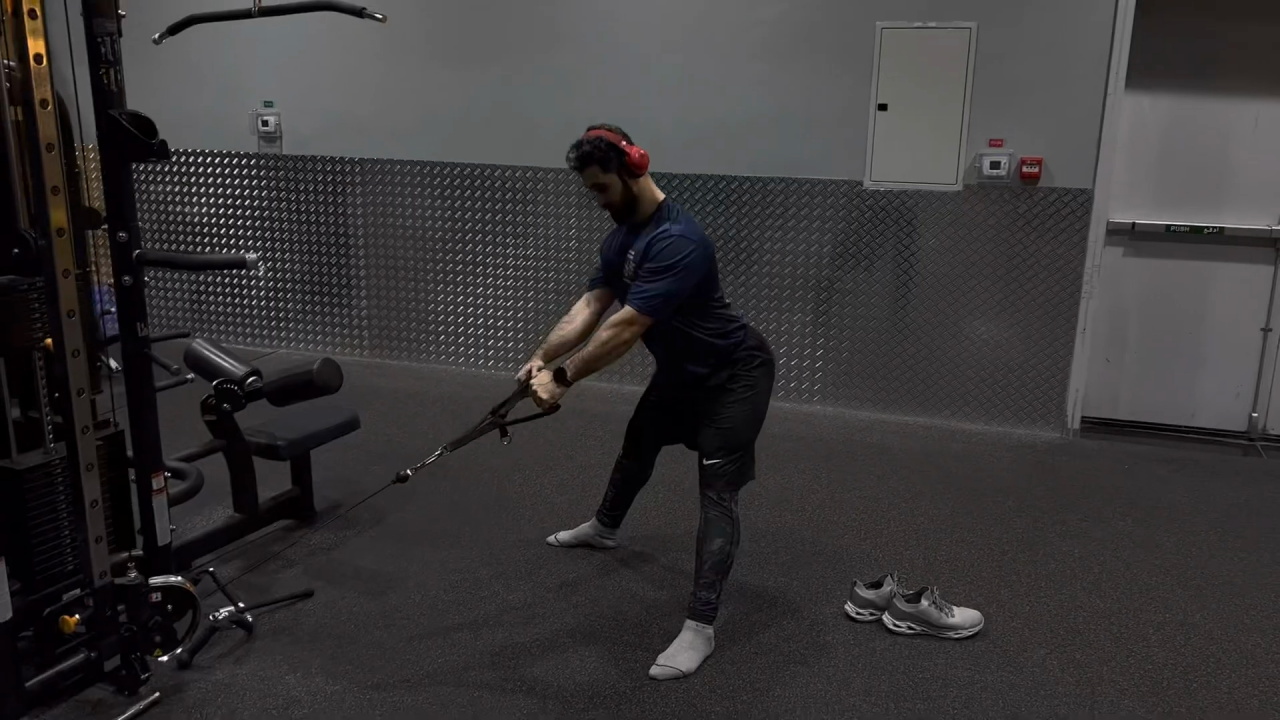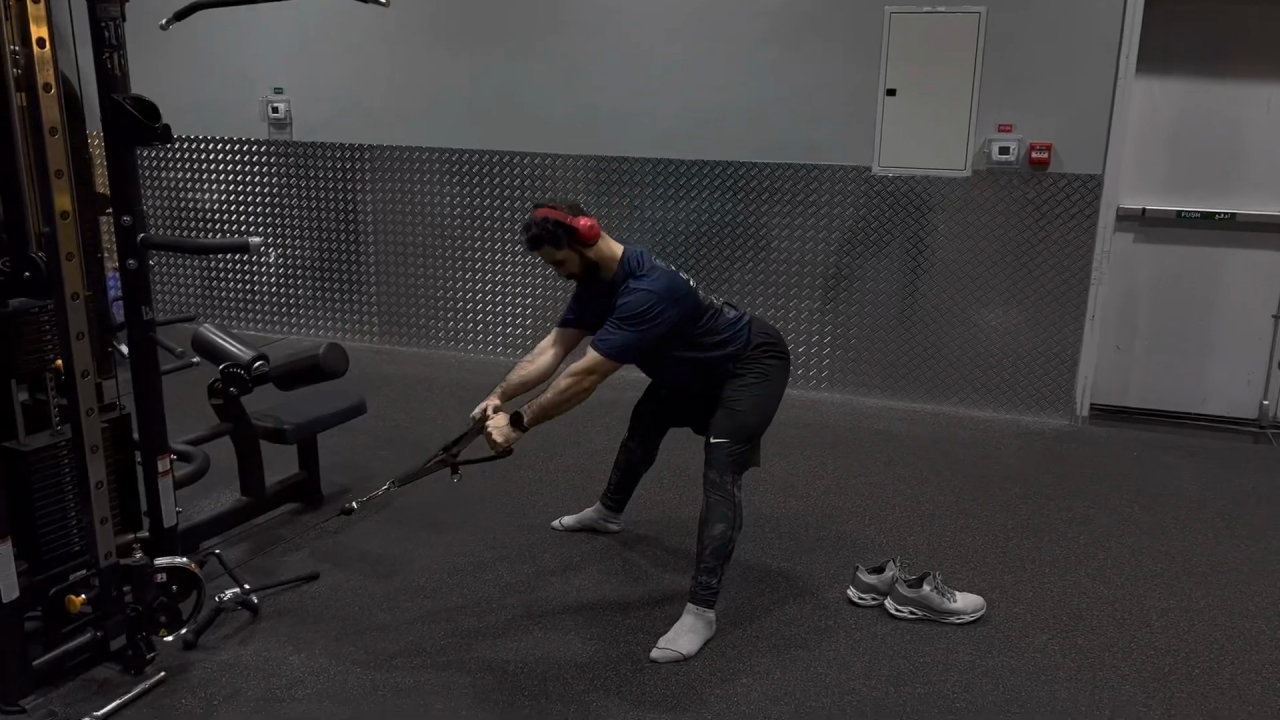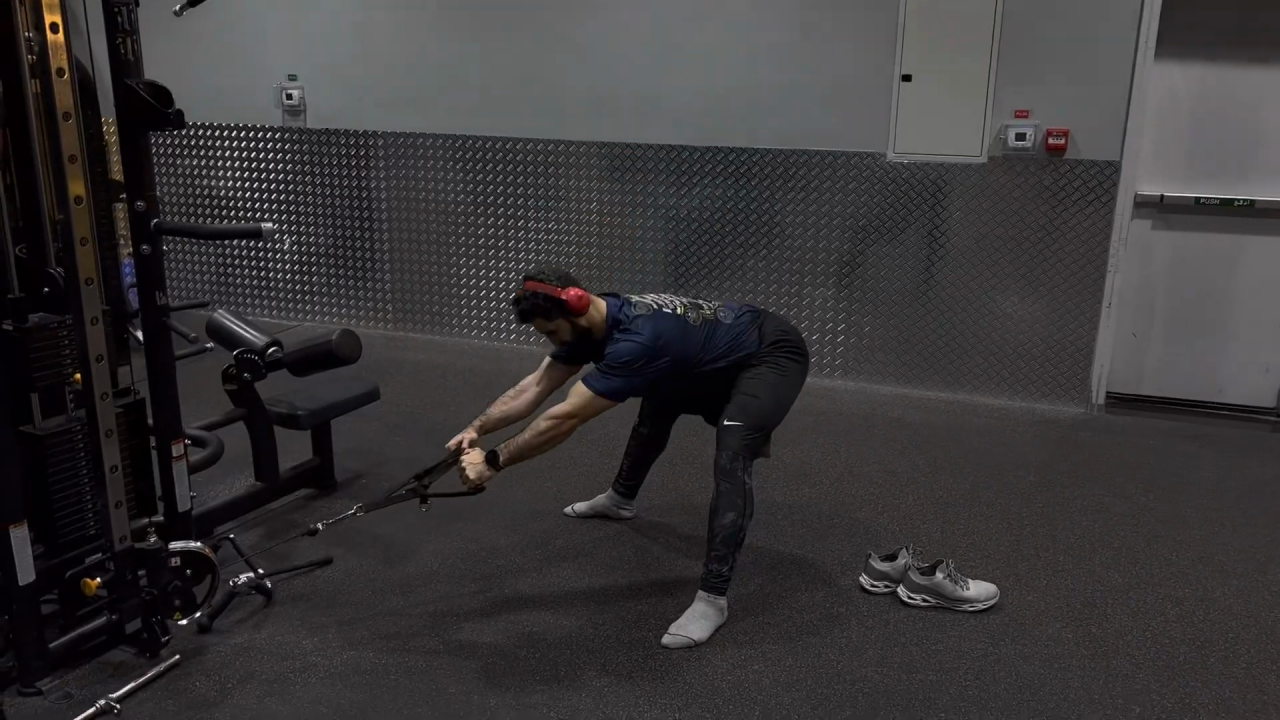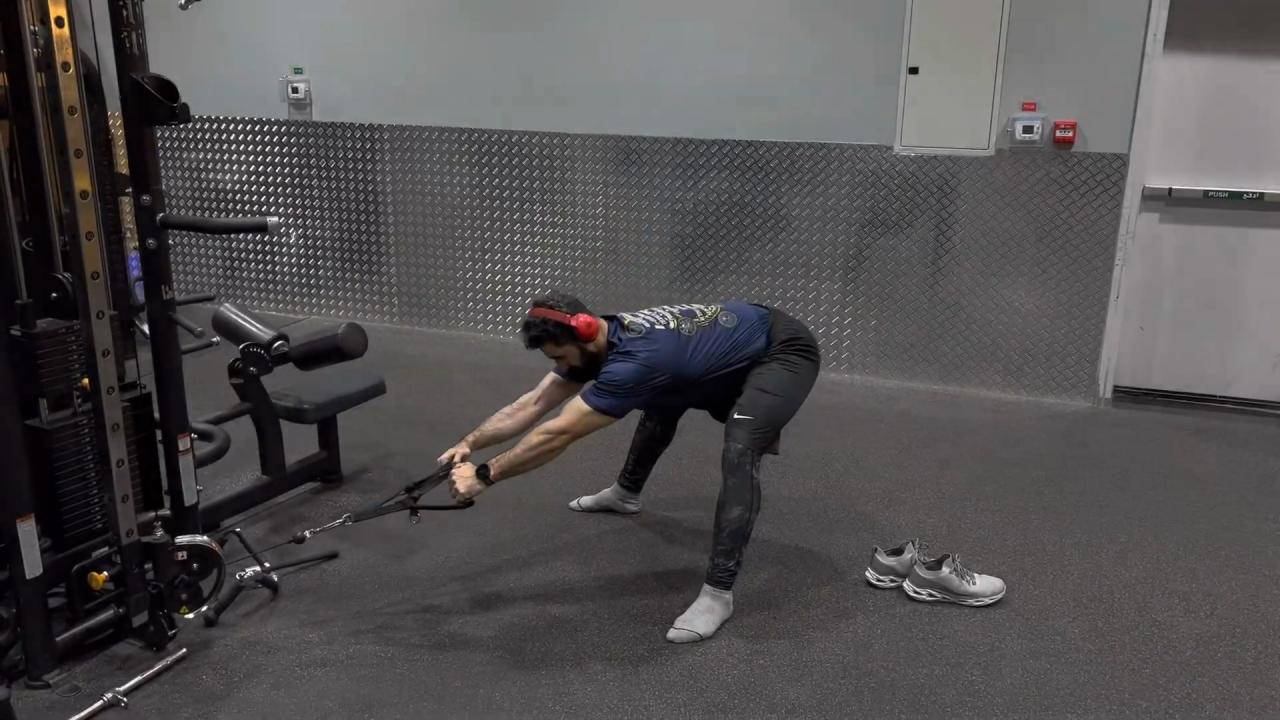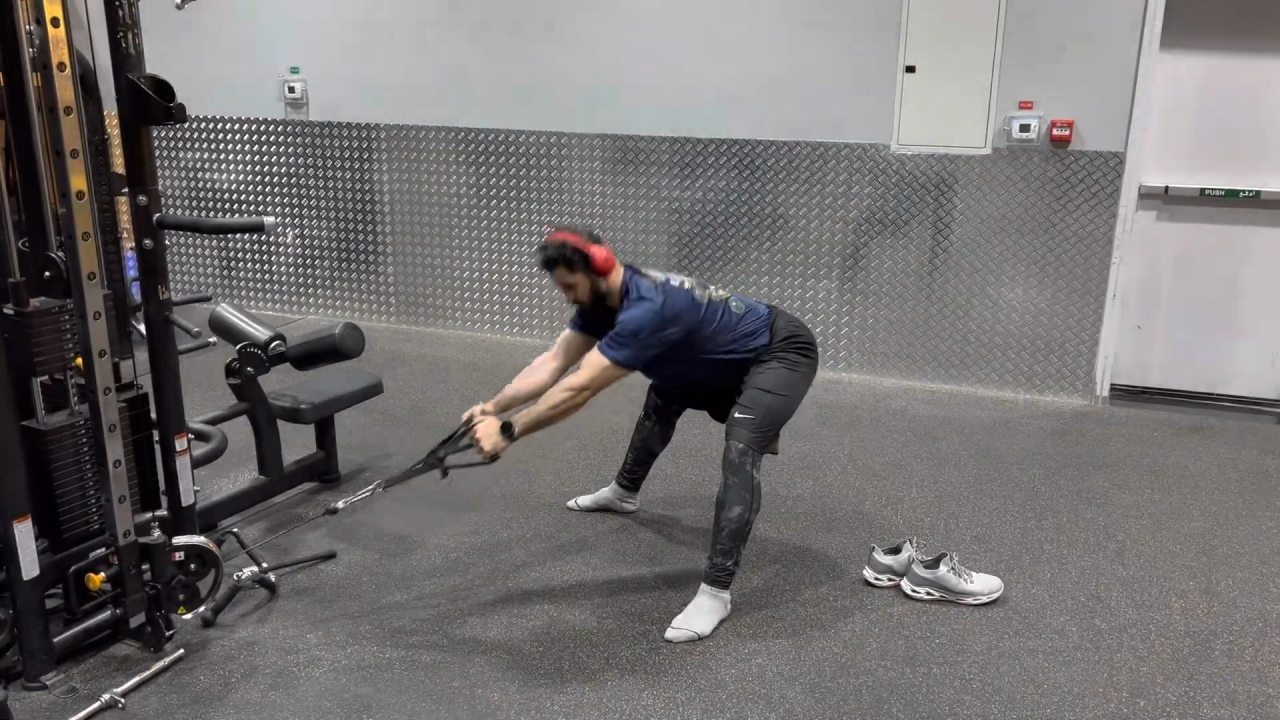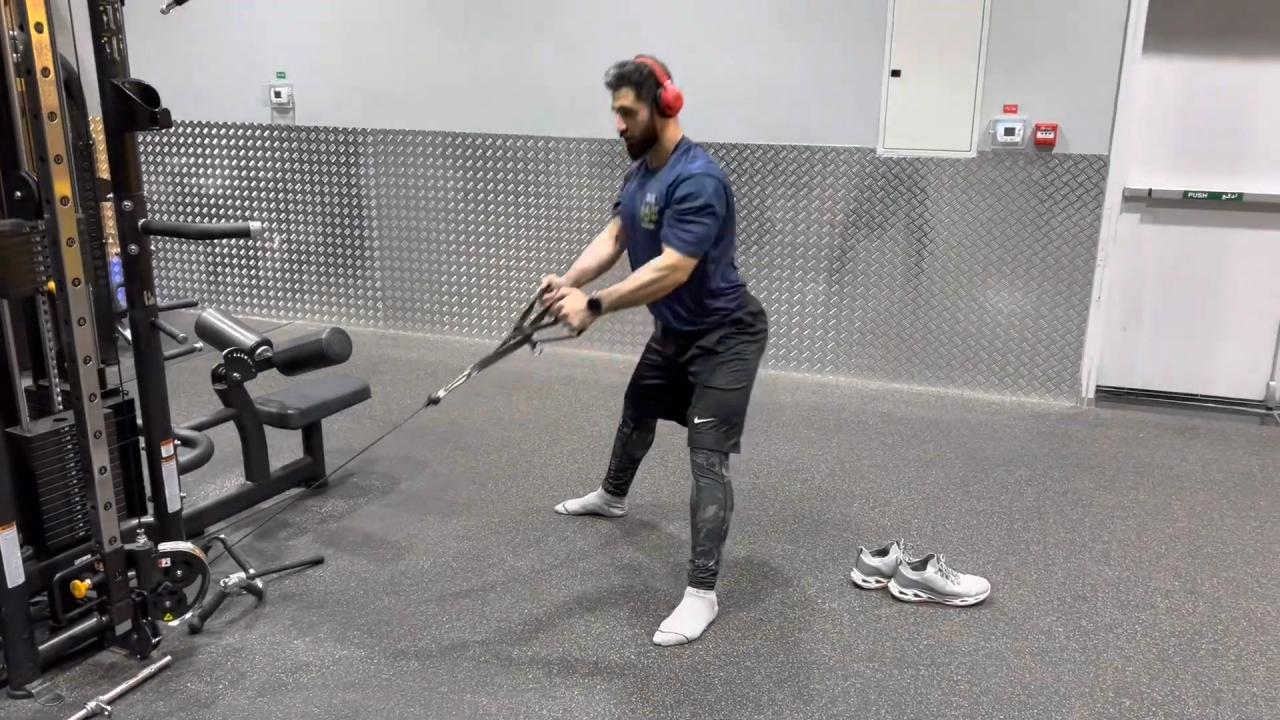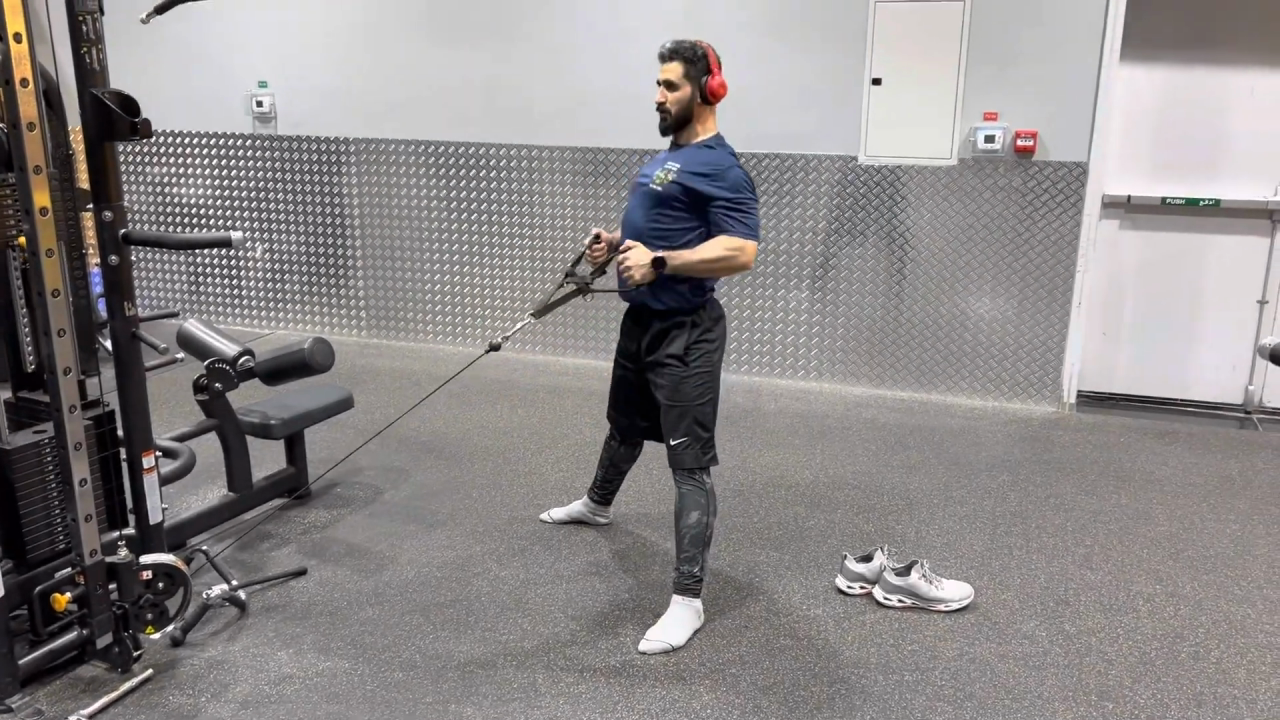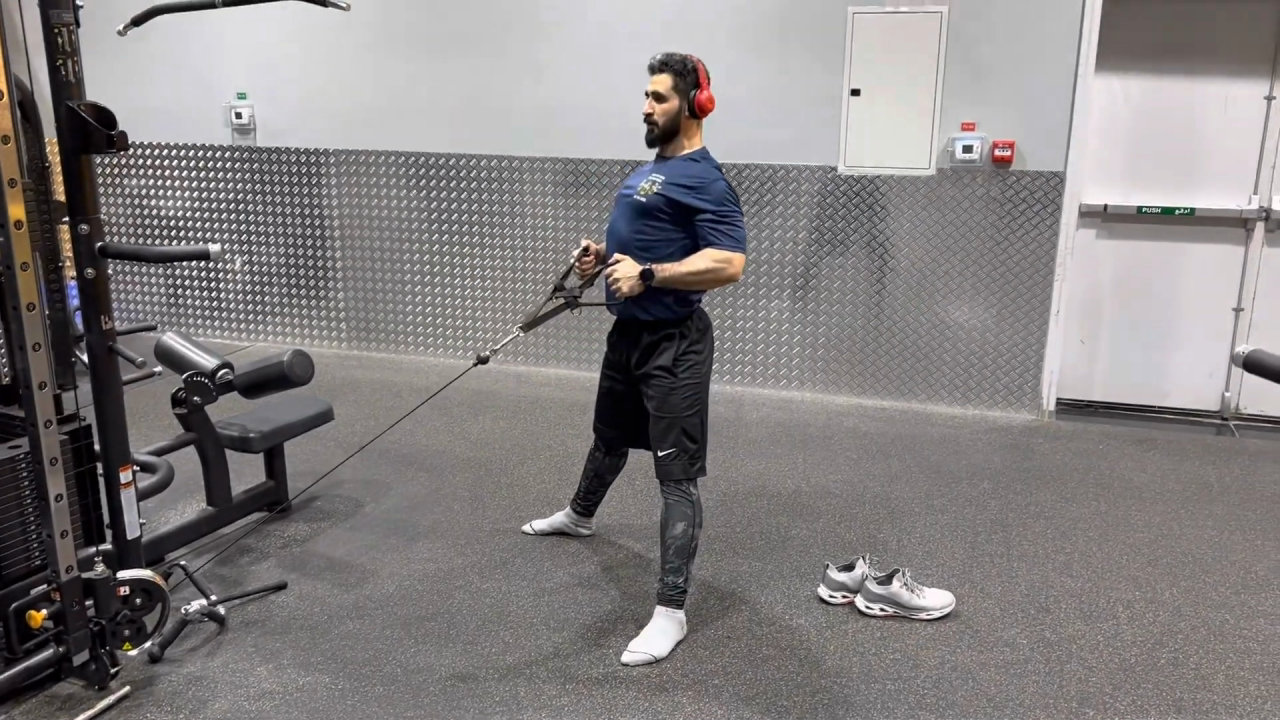
dt=0.5s
person 1, frame 1
left shoulder: (677, 241)
right shoulder: (622, 237)
left elbow: (624, 329)
right elbow: (589, 307)
left wrist: (563, 378)
right wrist: (541, 357)
left hip: (735, 376)
right hip: (683, 370)
left knee: (716, 491)
right knee: (637, 445)
left ankle: (700, 626)
right ankle: (604, 528)
person 1, frame 2
left shoulder: (647, 290)
right shoulder: (596, 282)
left elbow: (585, 376)
right elbow: (553, 348)
left wrist: (519, 422)
right wrist: (499, 396)
left hip: (752, 364)
right hip: (694, 368)
left knee: (719, 476)
right knee: (644, 425)
left ankle: (701, 611)
right ankle: (609, 511)
person 1, frame 3
left shoulder: (637, 339)
right shoulder: (591, 323)
left elbow: (566, 419)
right elbow: (536, 386)
left wrist: (494, 461)
right wrist: (477, 428)
left hip: (773, 355)
right hip: (724, 355)
left knee: (731, 458)
right knee: (656, 407)
left ankle: (712, 599)
right ankle: (622, 498)
person 1, frame 4
left shoulder: (635, 361)
right shoulder: (603, 338)
left elbow: (557, 434)
right elbow: (534, 402)
left wrist: (484, 475)
right wrist: (469, 442)
left hip: (783, 352)
right hip: (742, 346)
left knee: (739, 452)
right knee: (660, 400)
left ankle: (718, 594)
right ankle: (626, 493)
person 1, frame 5
left shoulder: (646, 310)
right shoulder: (602, 301)
left elbow: (581, 388)
right elbow: (555, 360)
left wrist: (511, 430)
right wrist: (496, 405)
left hip: (781, 353)
left knee: (739, 452)
right knee: (661, 402)
left ankle: (715, 593)
right ankle: (624, 492)
person 1, frame 6
left shoulder: (696, 179)
right shoulder: (640, 171)
left elbow: (672, 269)
right elbow: (613, 237)
left wrist: (594, 305)
right wrist: (569, 279)
left hip: (727, 335)
right hip: (676, 330)
left knee: (707, 456)
right knee: (637, 410)
left ankle: (701, 593)
right ankle: (612, 496)
person 1, frame 7
left shoulder: (719, 168)
right shoulder: (668, 155)
left elbow: (741, 251)
left wrist: (658, 261)
right wrist: (615, 241)
left hip: (685, 331)
right hip: (640, 319)
left knee: (688, 463)
right knee: (624, 426)
left ankle: (688, 601)
right ankle: (597, 503)
person 1, frame 8
left shoulder: (704, 180)
right shoulder: (651, 168)
left elbow: (729, 263)
left wrist: (648, 275)
right wrist: (602, 252)
left hip: (673, 342)
right hip: (627, 332)
left knee: (676, 474)
right knee: (609, 437)
left ankle: (671, 611)
right ankle: (579, 515)
